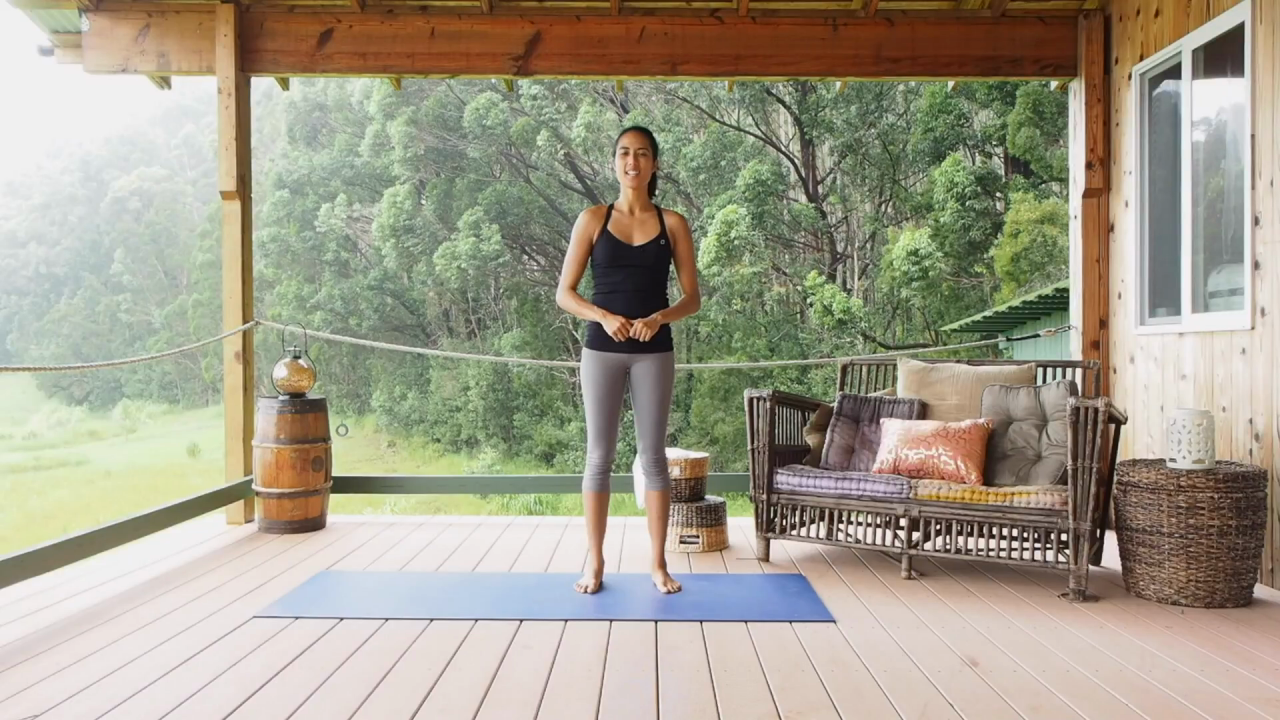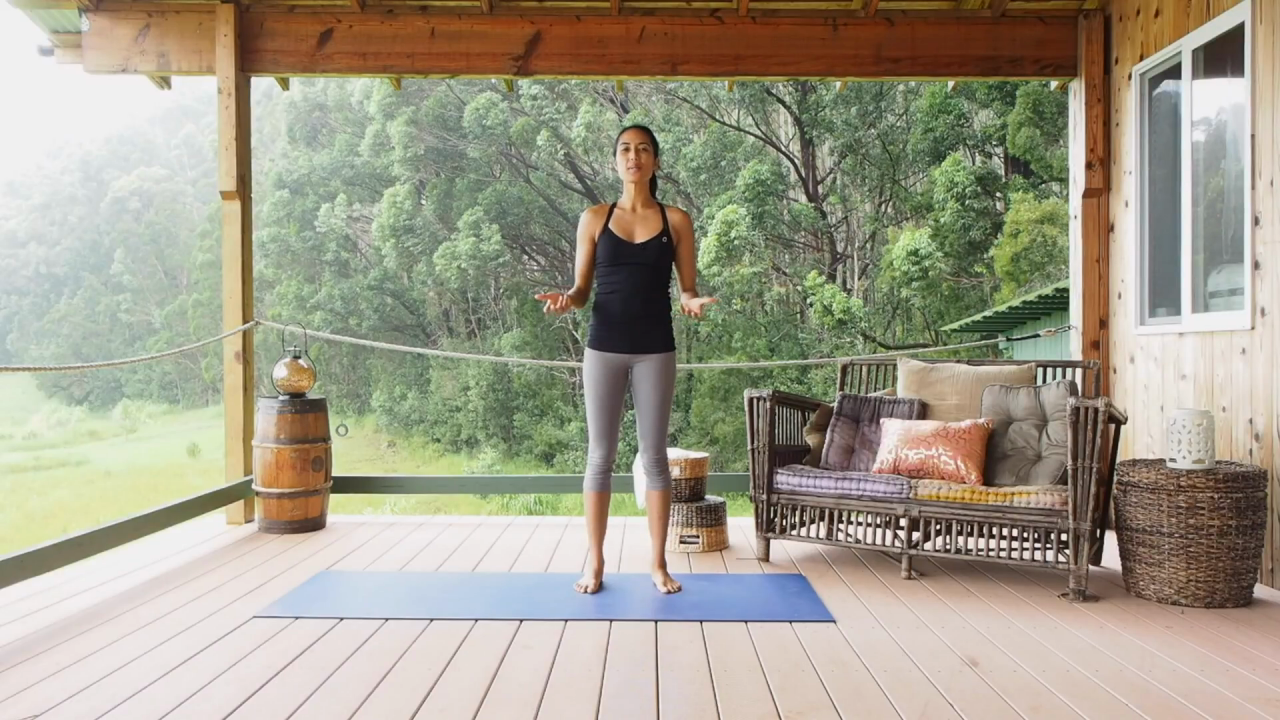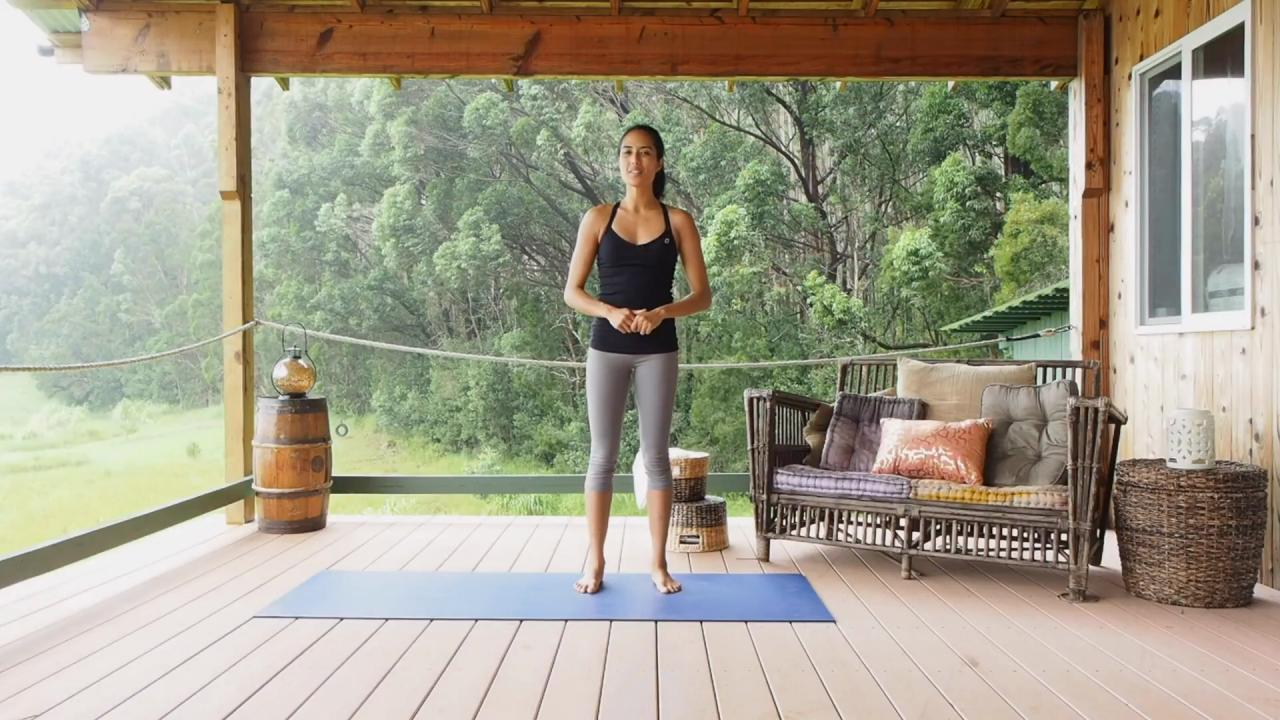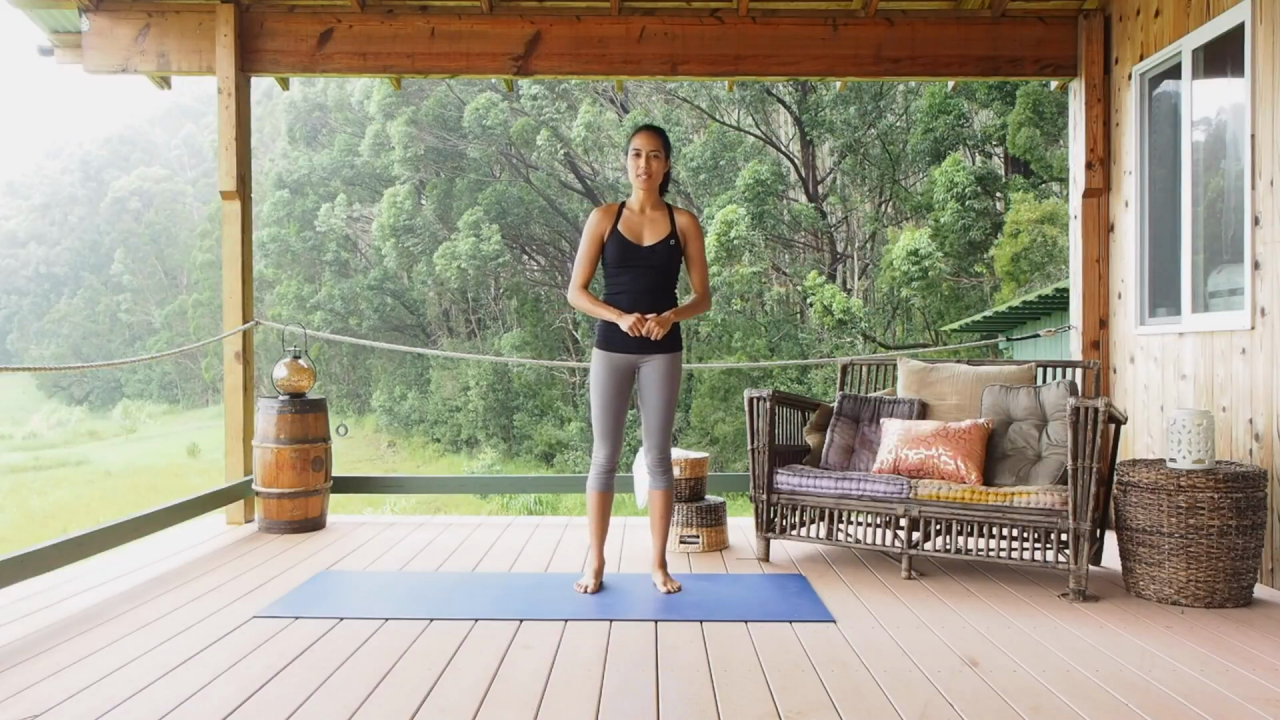
dt=1s
person 1, frame 1
left shoulder: (672, 223)
right shoulder: (592, 220)
left elbow: (692, 297)
right elbow: (564, 292)
left wrist: (658, 318)
right wrist: (603, 316)
left hip: (654, 352)
right hip: (602, 349)
left knee: (653, 456)
right knee: (599, 456)
left ankle: (658, 562)
right ankle: (594, 560)
person 1, frame 2
left shoulder: (676, 220)
right shoulder: (594, 218)
left elbow: (688, 288)
right elbow: (583, 287)
left wrist: (693, 302)
right wrist: (565, 300)
left hip: (655, 350)
right hip: (604, 347)
left knee: (654, 455)
right knee: (601, 455)
left ankle: (658, 563)
right ankle: (595, 560)
person 1, frame 3
left shoulder: (678, 221)
right shoulder: (598, 219)
left elbow: (702, 294)
right elbow: (572, 290)
left wrist: (661, 312)
right wrist: (608, 311)
left hip: (658, 350)
right hip: (607, 349)
left knee: (655, 457)
right knee: (602, 456)
left ankle: (658, 563)
right ankle: (595, 560)
person 1, frame 4
left shoulder: (684, 222)
right shoulder: (604, 218)
left elbow: (703, 296)
right elbow: (576, 291)
left wrist: (670, 317)
right wrist: (619, 316)
left hip: (662, 352)
right hip: (612, 348)
left knee: (658, 456)
right knee: (605, 455)
left ankle: (658, 563)
right ankle: (595, 560)
